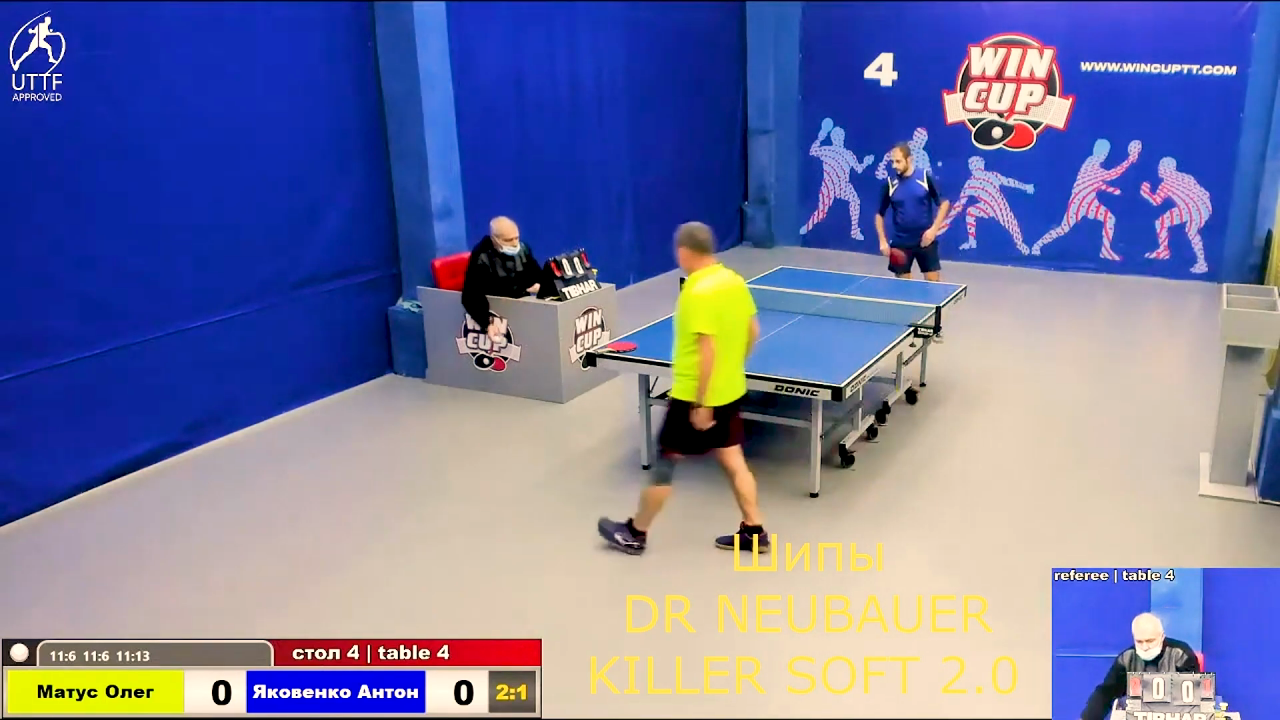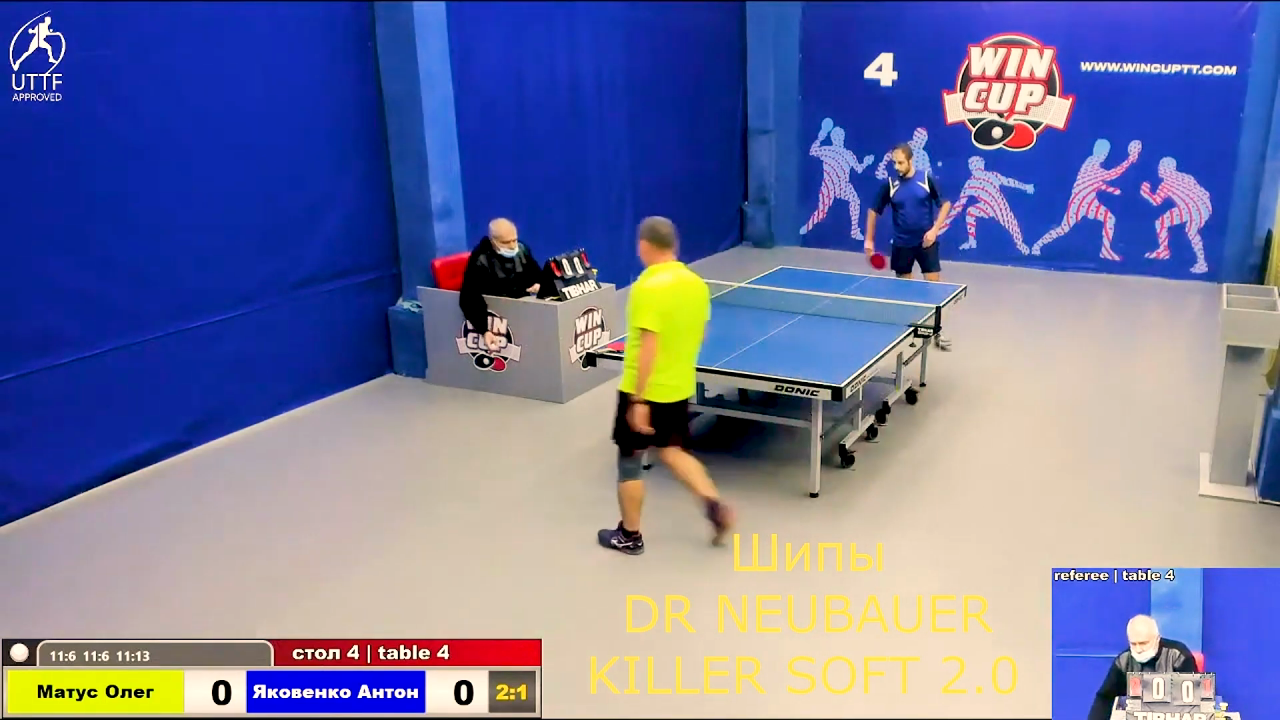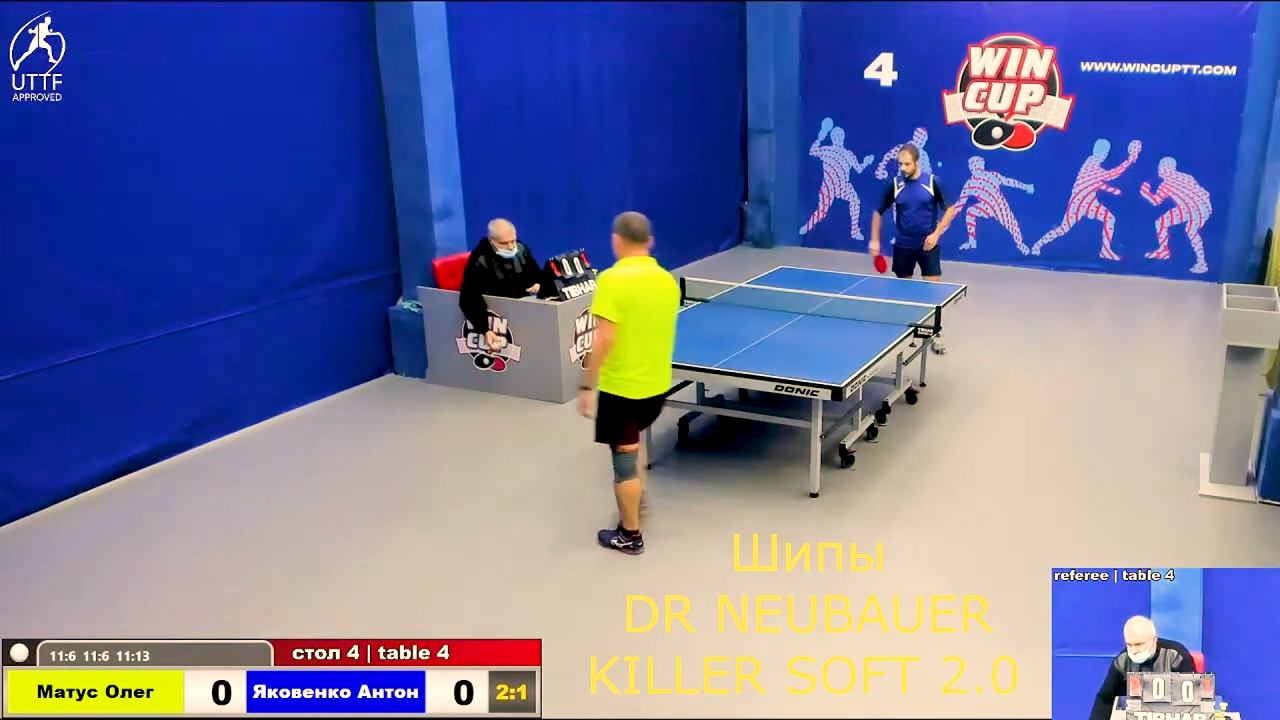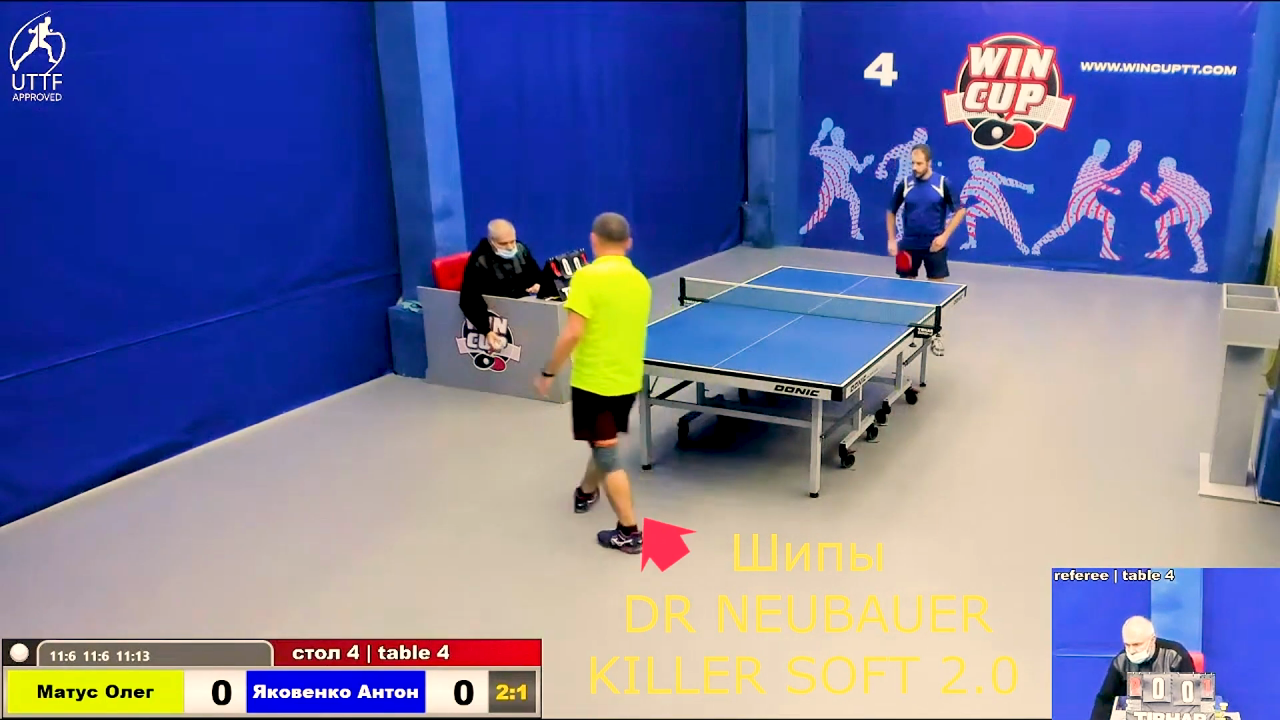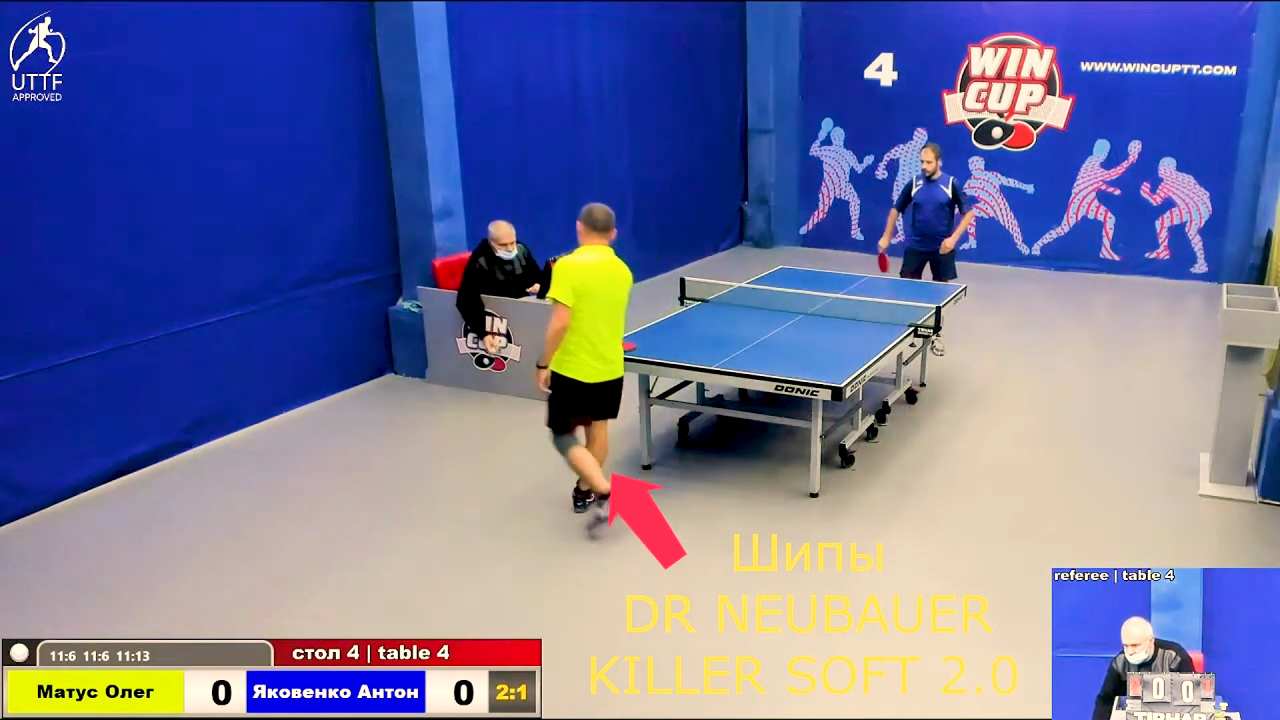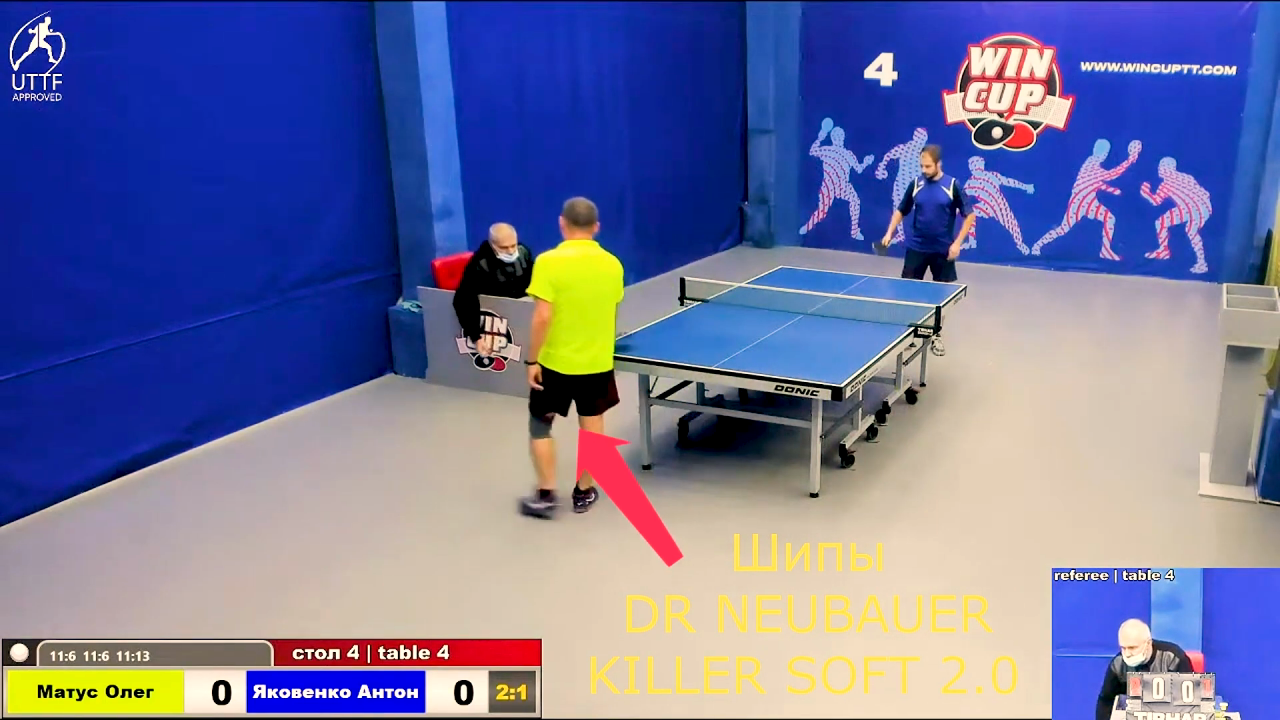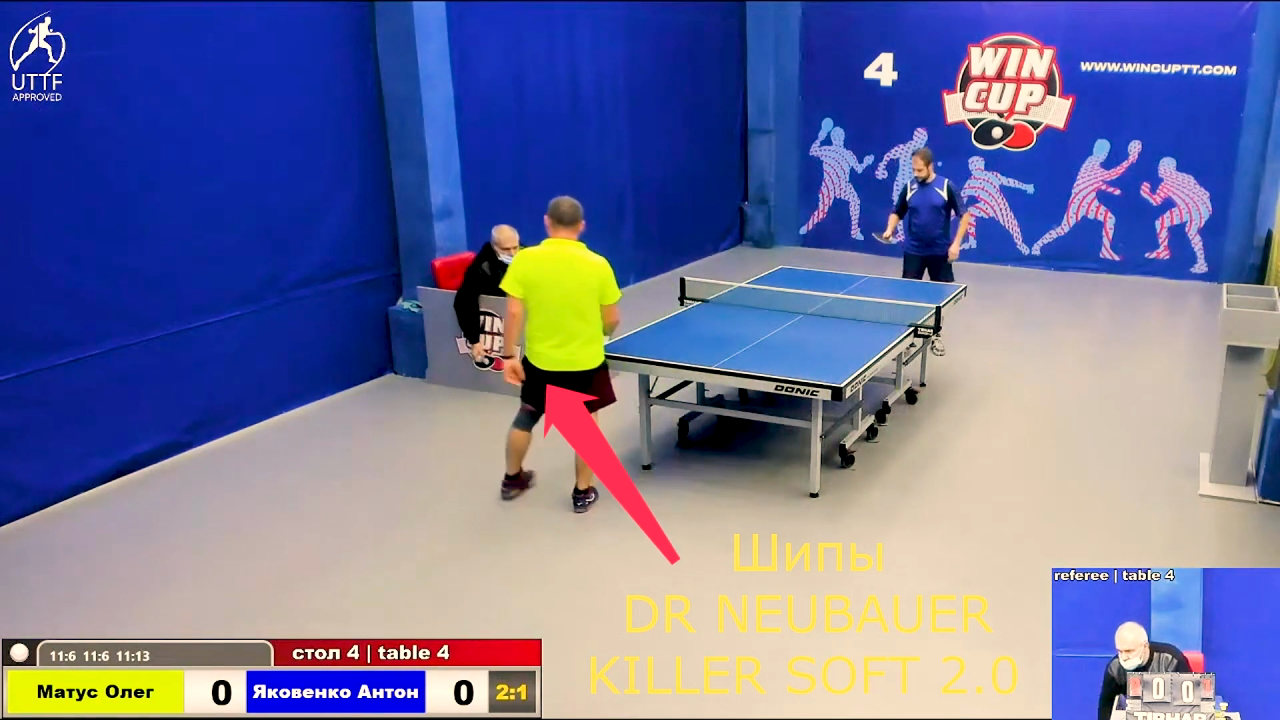
dt=0.2s
person 1, frame 1
left shoulder: (698, 292)
right shoulder: (735, 282)
left elbow: (709, 353)
right elbow: (752, 331)
left wrist: (701, 404)
left hip: (697, 397)
right hip: (730, 392)
left knee: (665, 463)
right knee: (732, 460)
left ankle: (636, 533)
right ankle: (754, 531)
person 1, frame 2
left shoulder: (648, 287)
right shoulder: (696, 284)
left elbow: (648, 348)
right elbow: (698, 333)
left wrist: (638, 401)
left hip: (647, 390)
right hip: (681, 388)
left knee: (630, 460)
right knee: (672, 452)
left ankle: (629, 535)
right ankle: (715, 504)
person 1, frame 3
left shoulder: (612, 279)
right shoulder: (668, 281)
left elbow: (604, 338)
left wrist: (586, 386)
left hip: (621, 385)
right hip: (658, 383)
left knee: (624, 456)
right knee: (631, 442)
left ankle: (630, 534)
right ankle: (632, 506)
person 1, frame 4
left shoulder: (588, 276)
right shoulder: (640, 282)
left elbow: (573, 333)
left wrist: (548, 373)
left hip: (594, 381)
right hip: (629, 381)
left knee: (607, 454)
right knee: (605, 444)
left ankle: (629, 531)
right ankle: (587, 492)
person 1, frame 5
left shoulder: (569, 266)
right shoulder: (623, 271)
left elbow: (560, 323)
left wrist: (543, 364)
left hip: (573, 370)
right hip: (611, 369)
left knee: (565, 438)
right knee: (597, 430)
left ankle: (604, 494)
right ankle: (585, 491)
person 1, frame 6
left shoulder: (550, 261)
right shoulder: (613, 264)
left elbow: (542, 317)
left wrist: (532, 361)
left hip: (557, 363)
right hip: (599, 363)
left knee: (540, 423)
right knee: (592, 427)
left ankle: (546, 495)
right ankle: (585, 492)
person 1, frame 7
left shoulder: (526, 259)
right shoulder: (598, 265)
left elbow: (514, 312)
right elbow: (612, 319)
left wrist: (509, 356)
right wrist: (599, 333)
left hip: (541, 360)
right hip: (586, 361)
left knee: (526, 416)
left ankle: (512, 479)
right ankle: (583, 492)
person 2, frame 1
left shoulder: (926, 176)
right shoulder: (890, 183)
left elbow: (944, 203)
right elbow: (880, 214)
left wrist: (934, 228)
right wrist: (882, 240)
left hip: (925, 240)
right hip: (900, 242)
left knee: (933, 281)
person 2, frame 2
left shoulder: (927, 178)
right shoulder: (889, 184)
left elbow: (945, 204)
right elbow: (874, 211)
left wrist: (935, 229)
right wrist: (869, 239)
left hip: (926, 241)
right hip: (902, 244)
left knee: (933, 285)
person 2, frame 3
left shoulder: (932, 182)
right shoulder: (895, 184)
left elbow: (950, 209)
right elbow: (879, 211)
left wrist: (936, 233)
right wrist: (875, 240)
left hip: (928, 244)
right hip: (904, 245)
left ankle: (935, 333)
person 2, frame 4
left shoulder: (942, 183)
right shoulder: (905, 184)
left elbow: (960, 211)
right elbow: (891, 211)
left wrist: (945, 235)
right wrist: (892, 240)
left hip: (934, 245)
right hip: (909, 245)
left ankle: (935, 335)
person 2, frame 5
left shoulder: (951, 184)
right shoulder: (914, 183)
left elbow: (968, 213)
right elbow: (896, 209)
left wrist: (954, 238)
right wrist: (886, 237)
left hip: (941, 248)
right hip: (915, 246)
left ankle: (936, 336)
person 2, frame 6
left shoulder: (953, 185)
right shoulder: (916, 184)
left elbow: (969, 216)
right elbow: (901, 211)
left wrist: (958, 243)
right wrist: (889, 233)
left hip: (942, 250)
right hip: (916, 247)
left ankle: (936, 336)
person 2, frame 7
left shoulder: (946, 186)
right shoulder: (909, 187)
left elbow: (965, 216)
right elbow: (897, 213)
left wrist: (956, 244)
right wrist: (889, 230)
left hip: (940, 252)
right hip: (913, 251)
left ankle: (935, 336)
